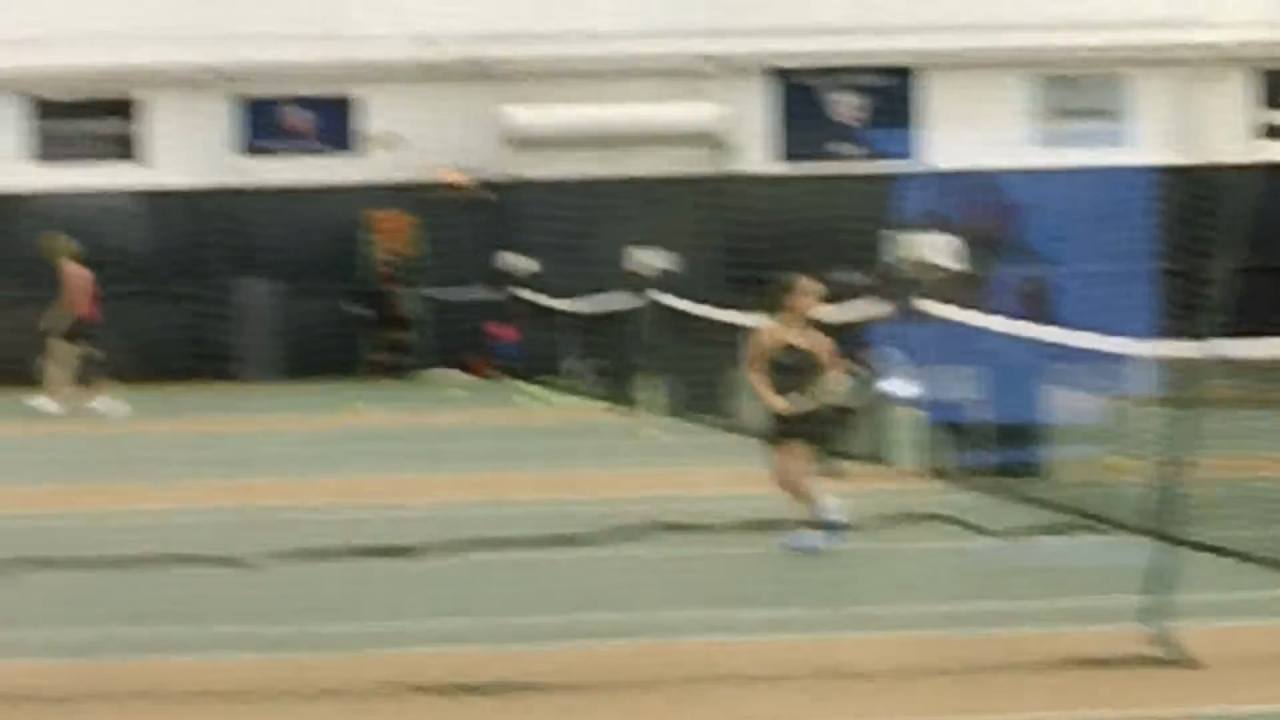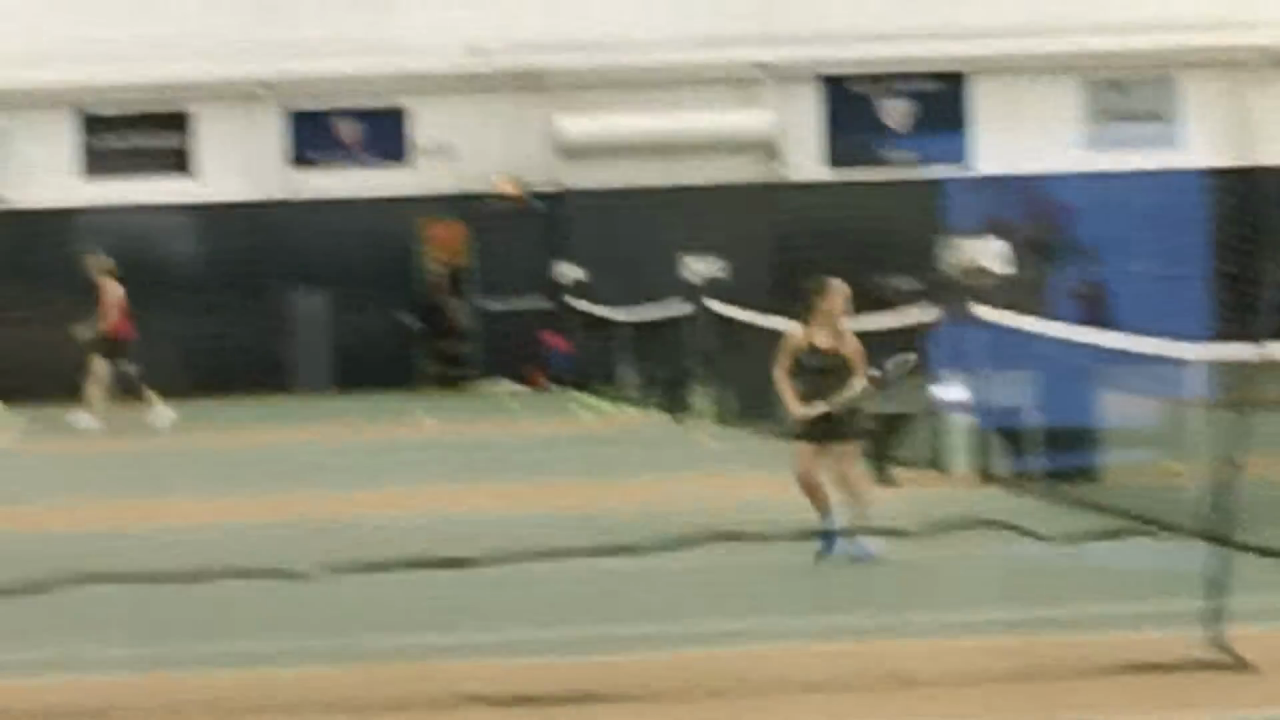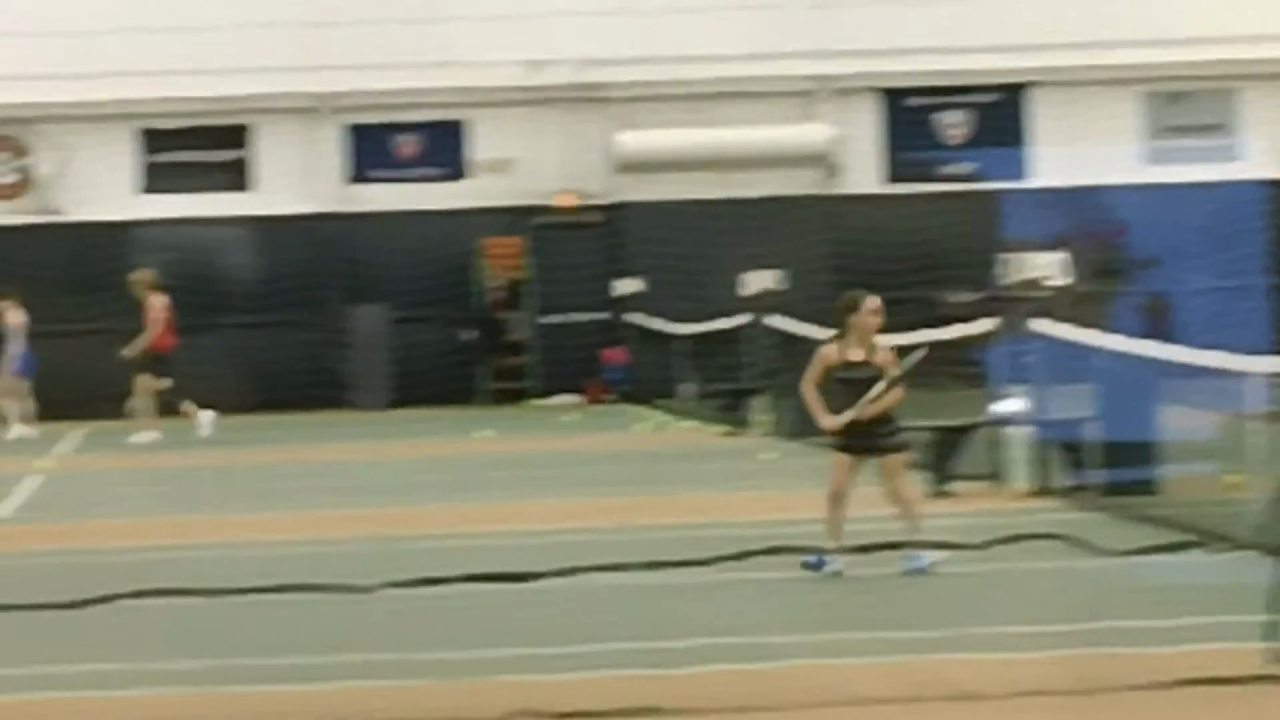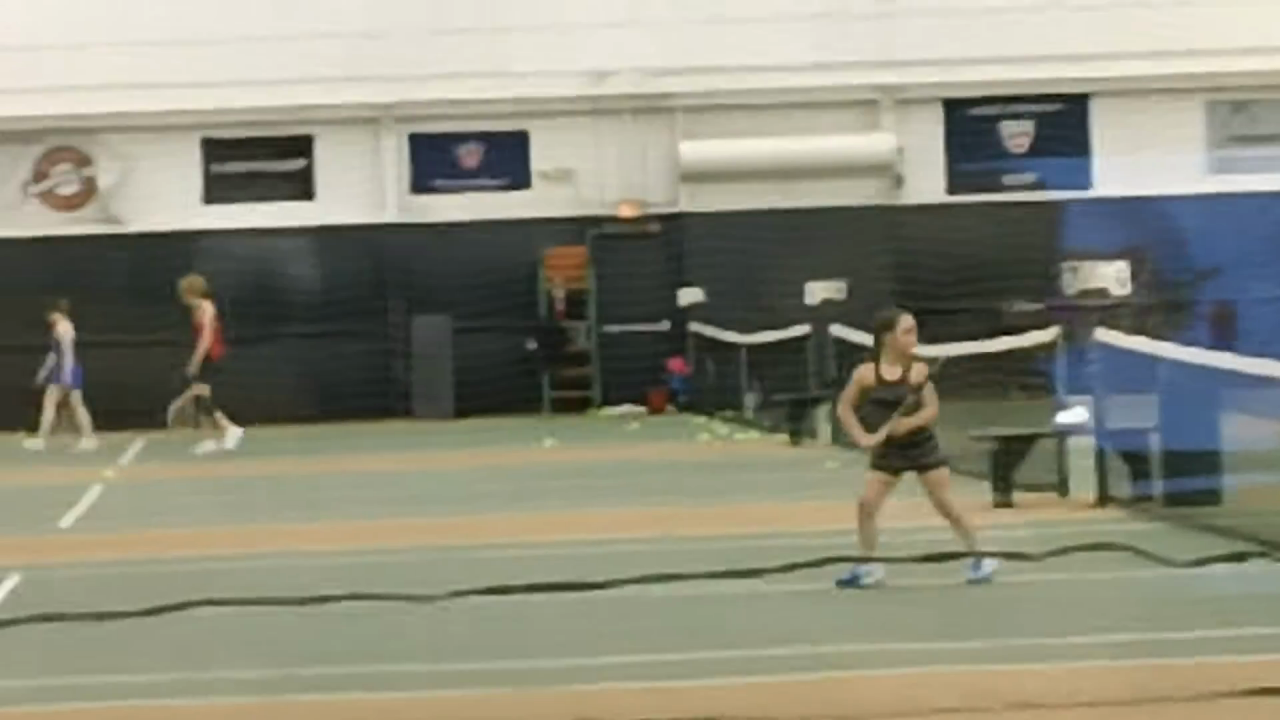
dt=0.1s
person 1, frame 1
left shoulder: (817, 341)
right shoulder: (768, 335)
left elbow: (833, 374)
right elbow: (753, 371)
left wrist: (820, 394)
right wrist: (772, 400)
left hip: (808, 414)
right hip: (784, 415)
left knee: (791, 474)
right knee: (783, 476)
right ankle: (824, 507)
person 1, frame 2
left shoulder: (846, 340)
right shoulder: (797, 338)
left elbow: (860, 378)
right elbow: (780, 371)
left wrist: (845, 396)
right wrist: (793, 404)
left hip: (840, 416)
right hip: (812, 417)
left knee: (846, 473)
right knee: (803, 474)
left ankle: (864, 535)
right ankle: (830, 526)
person 1, frame 3
left shoulder: (881, 352)
right shoulder: (828, 352)
left elbow: (897, 391)
right elbow: (808, 386)
left wrist: (874, 407)
right wrist: (823, 417)
left hip: (882, 428)
right hip: (849, 432)
left knee: (897, 488)
right knee: (837, 490)
left ankle: (919, 549)
right ankle: (831, 555)
person 1, frame 4
left shoulder: (918, 370)
right shoulder: (865, 373)
left elbow: (931, 410)
right elbow: (844, 408)
left wrist: (907, 424)
right wrist: (861, 437)
left hip: (920, 445)
right hip: (887, 450)
left knee: (944, 504)
right knee: (866, 503)
left ankle: (980, 558)
right ankle: (870, 569)
